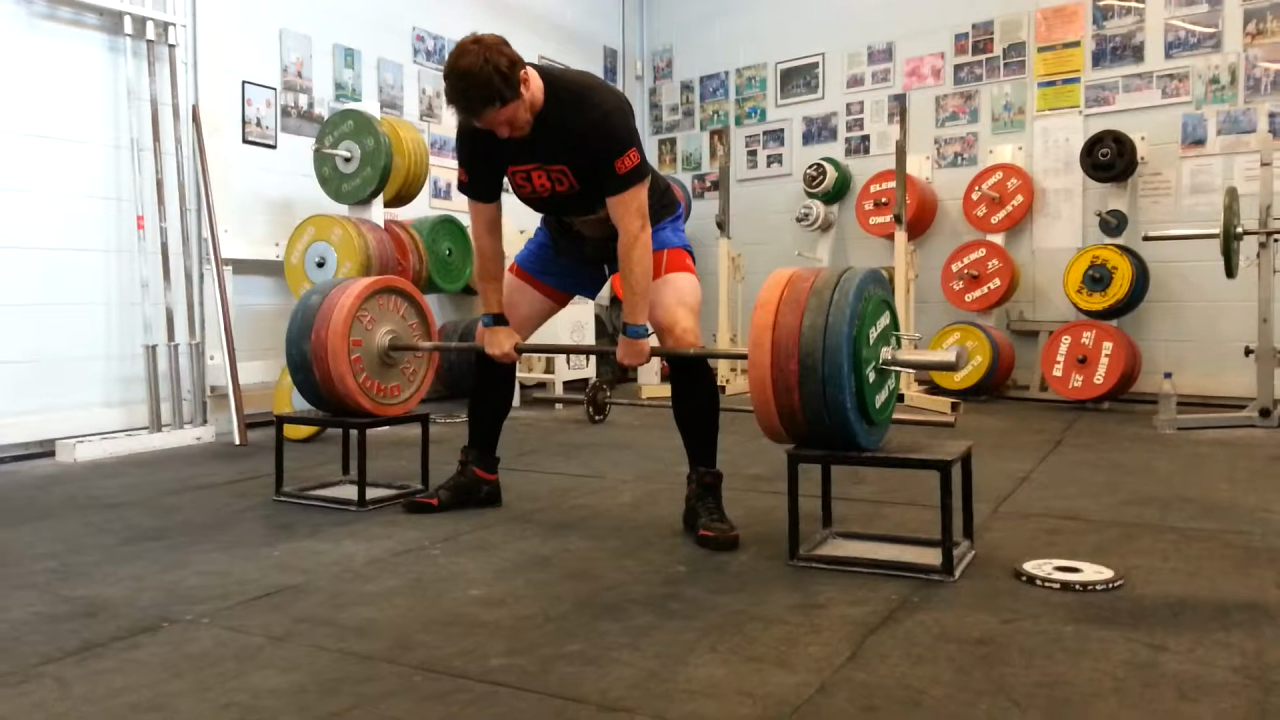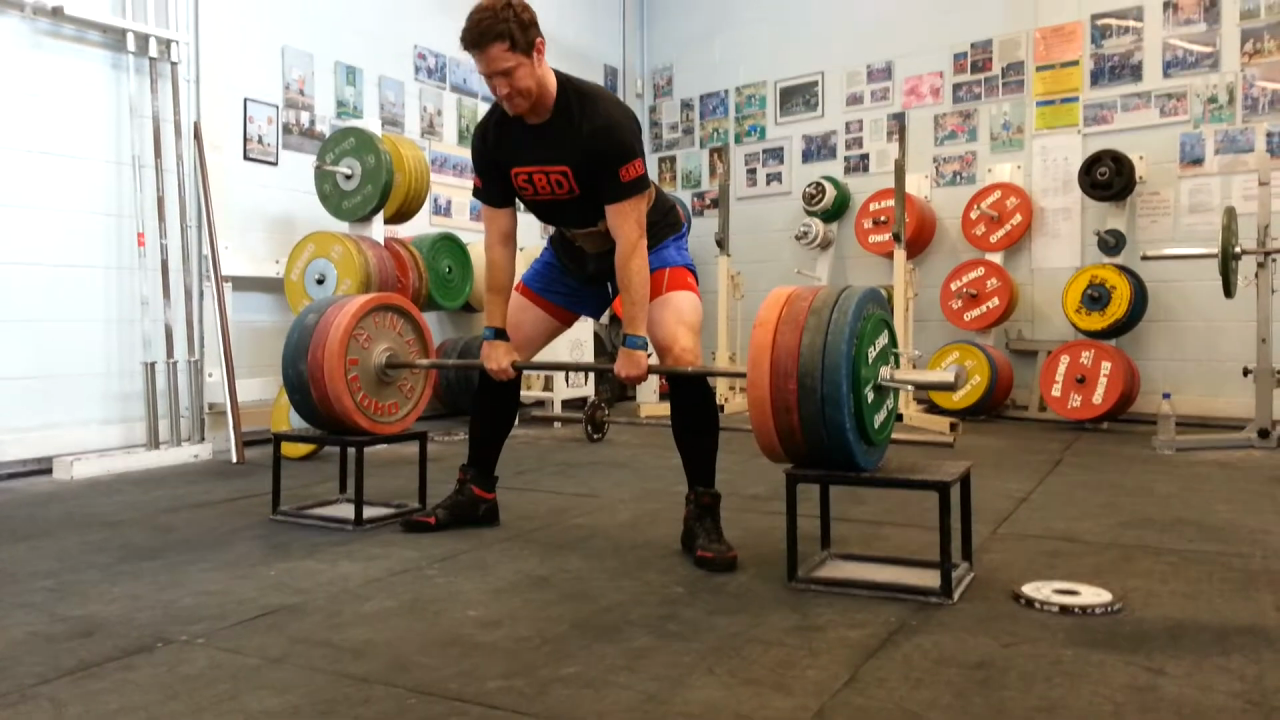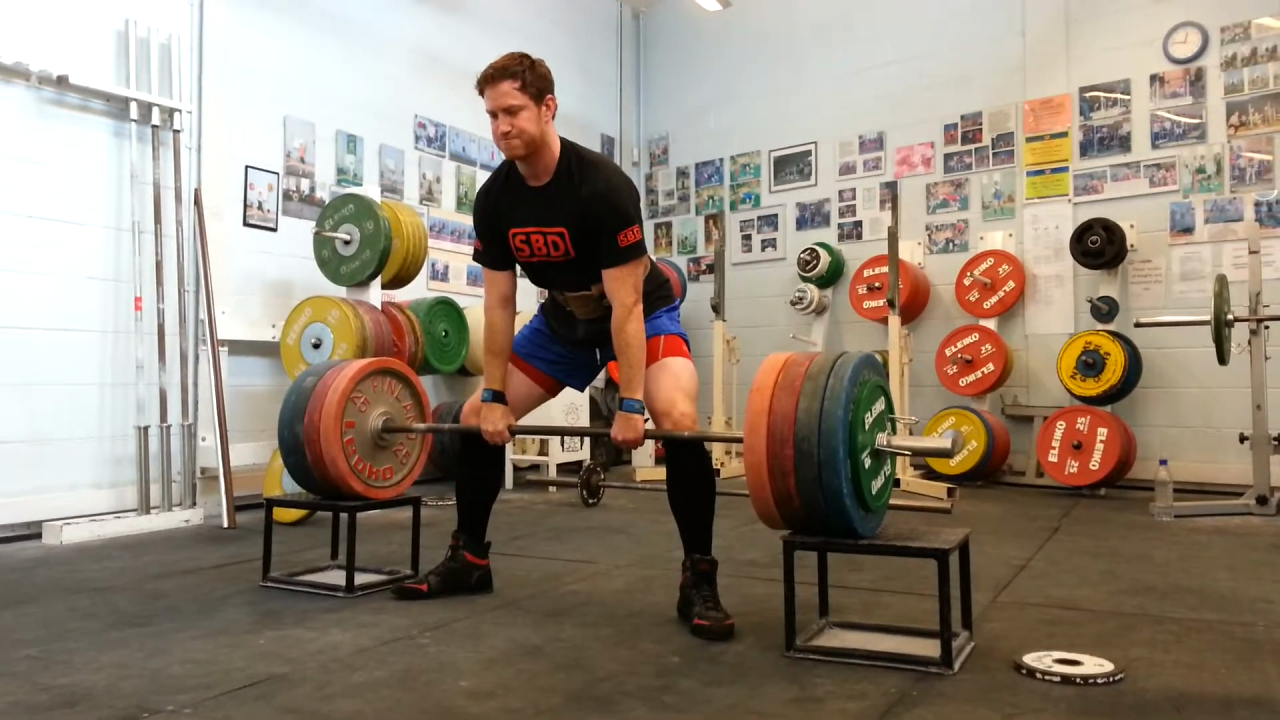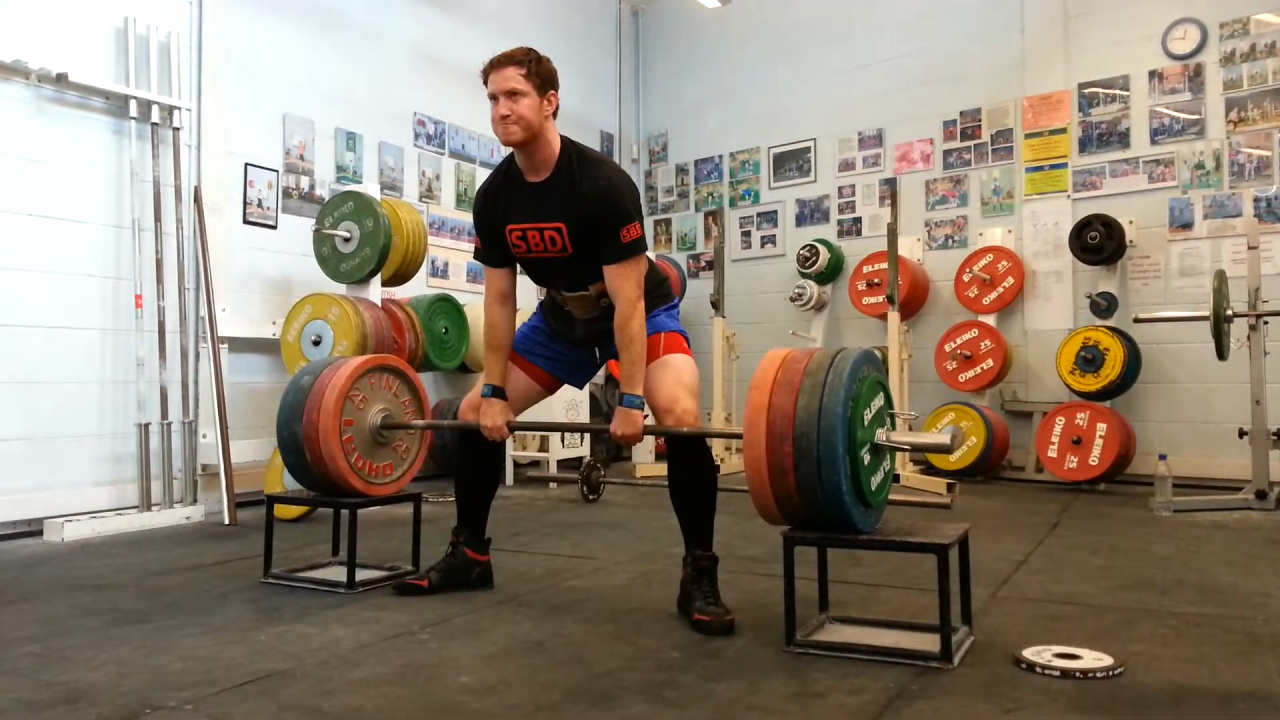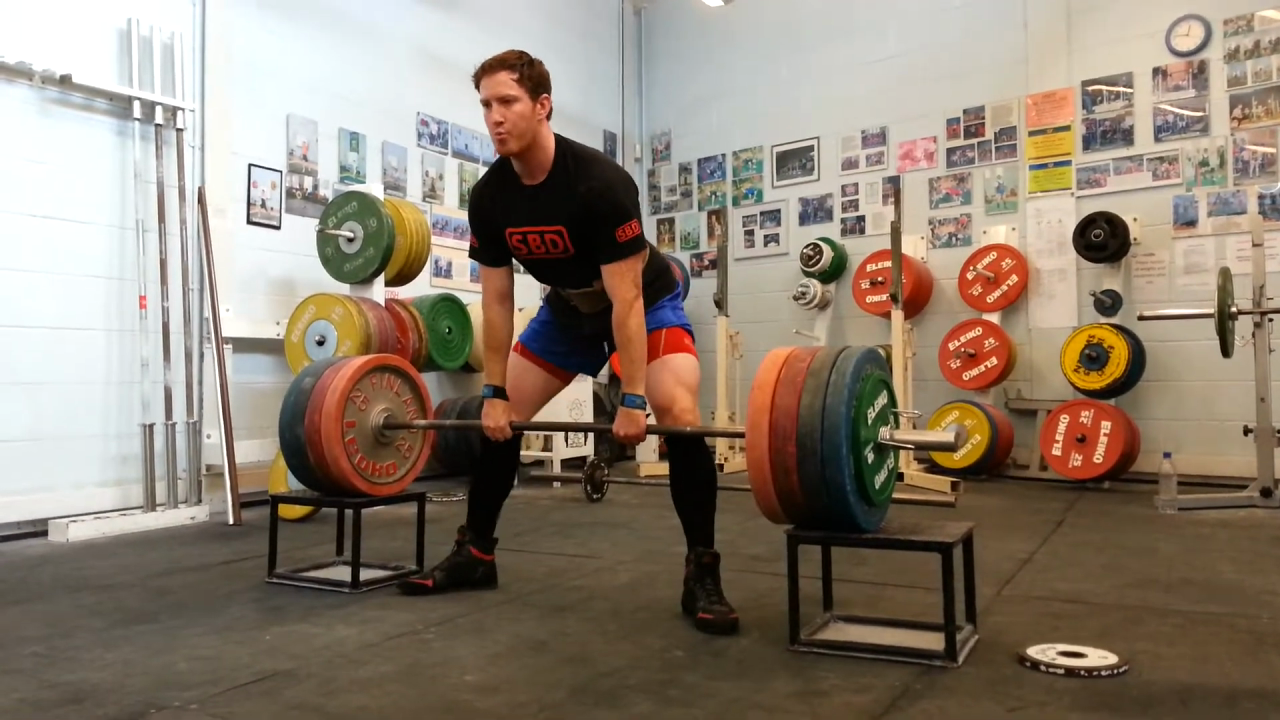
dt=1s
person 1, frame 1
left shoulder: (597, 109)
right shoulder: (476, 133)
left elbow: (631, 226)
right elbow: (486, 231)
left wrist: (635, 328)
right wrist: (493, 320)
left hip: (644, 222)
right hip: (564, 230)
left knee: (682, 335)
right knee: (495, 338)
left ankle: (704, 492)
right ankle: (478, 473)
person 1, frame 2
left shoulder: (604, 120)
right shoulder: (492, 135)
left elbow: (630, 238)
right elbow: (499, 239)
left wrist: (633, 341)
right wrist: (496, 333)
left hip: (649, 243)
right hip: (571, 250)
left knee: (680, 354)
right knee: (496, 359)
left ankle: (702, 512)
right ankle: (476, 491)
person 1, frame 3
left shoulder: (603, 186)
right shoulder: (494, 199)
left elbow: (626, 303)
right elbow: (499, 303)
left wrist: (630, 406)
right wrist: (493, 395)
left hip: (642, 314)
right hip: (562, 318)
left knee: (677, 419)
right knee: (477, 417)
left ankle: (698, 580)
right ankle: (469, 558)
person 1, frame 4
left shoulder: (603, 185)
right shoulder: (494, 196)
left elbow: (628, 301)
right elbow: (499, 300)
left wrist: (630, 402)
right wrist: (493, 392)
left hip: (642, 314)
right hip: (561, 317)
left knee: (680, 417)
right knee: (475, 415)
left ankle: (699, 576)
right ankle: (469, 554)
person 1, frame 5
left shoulder: (600, 183)
right shoulder: (489, 197)
left elbow: (626, 298)
right elbow: (497, 299)
left wrist: (632, 401)
right wrist: (495, 392)
left hip: (645, 303)
right hip: (567, 308)
left knee: (678, 416)
right knee: (497, 419)
left ankle: (702, 574)
right ankle: (475, 553)
